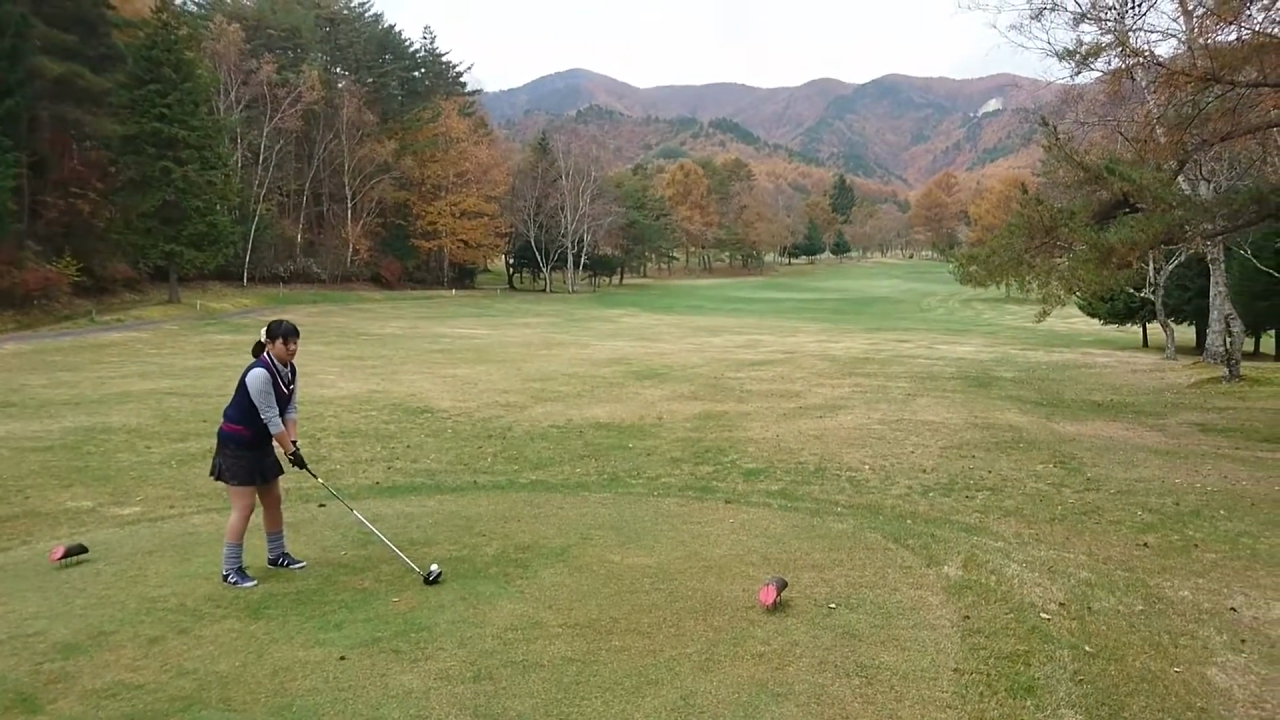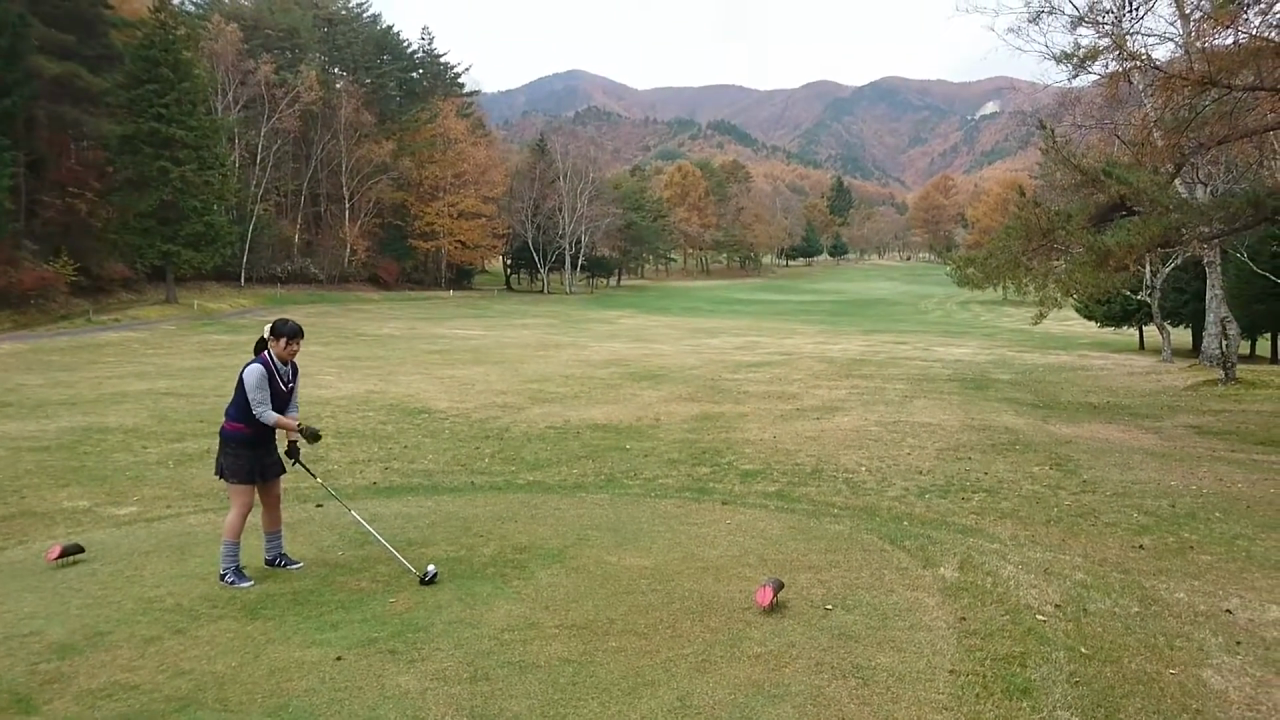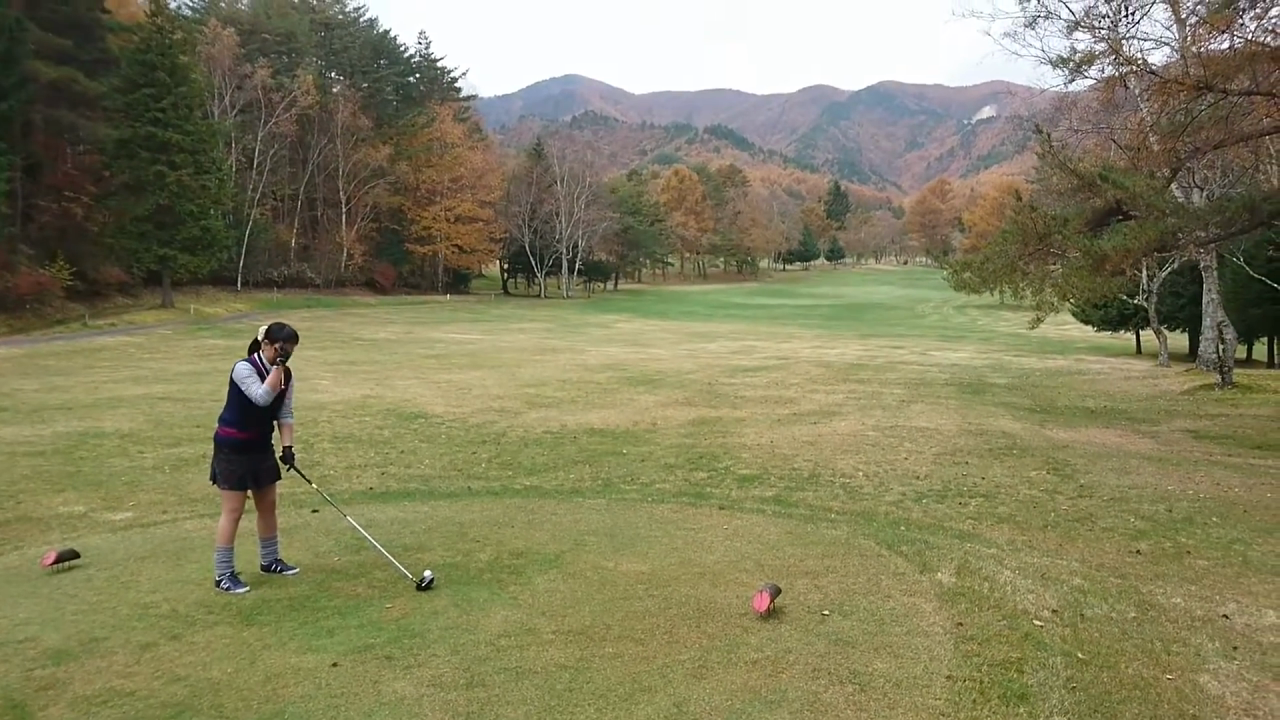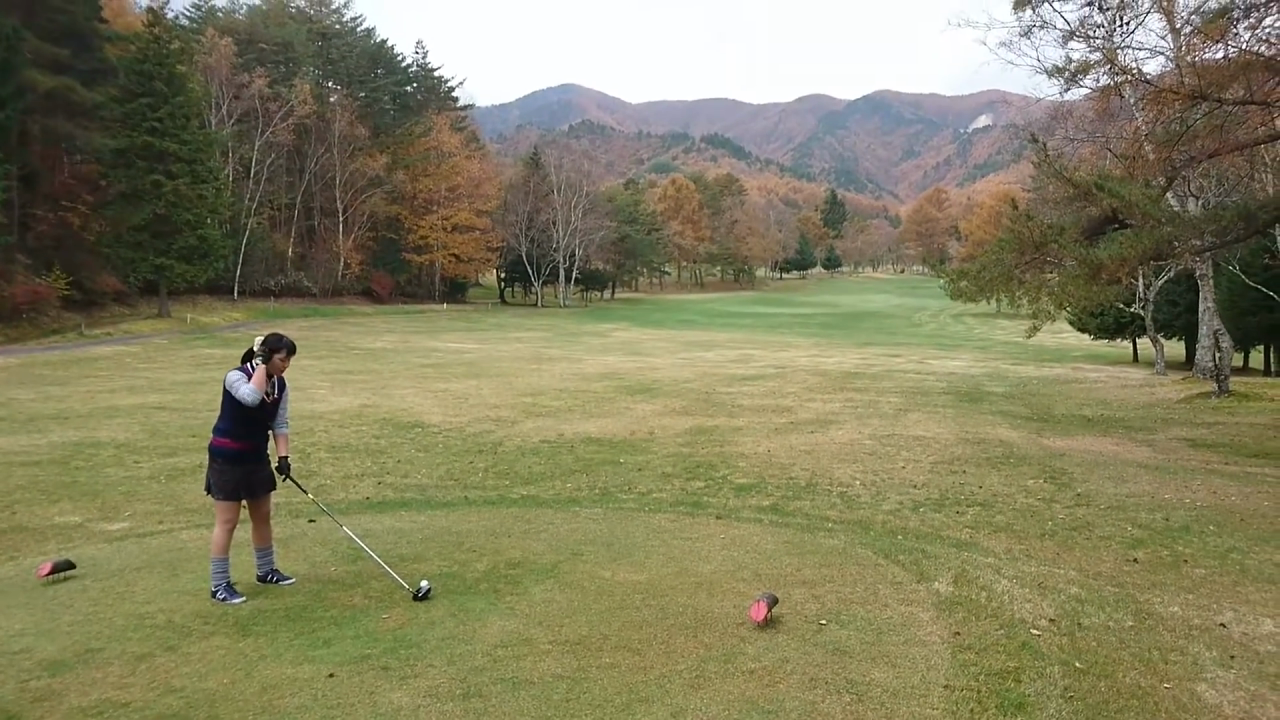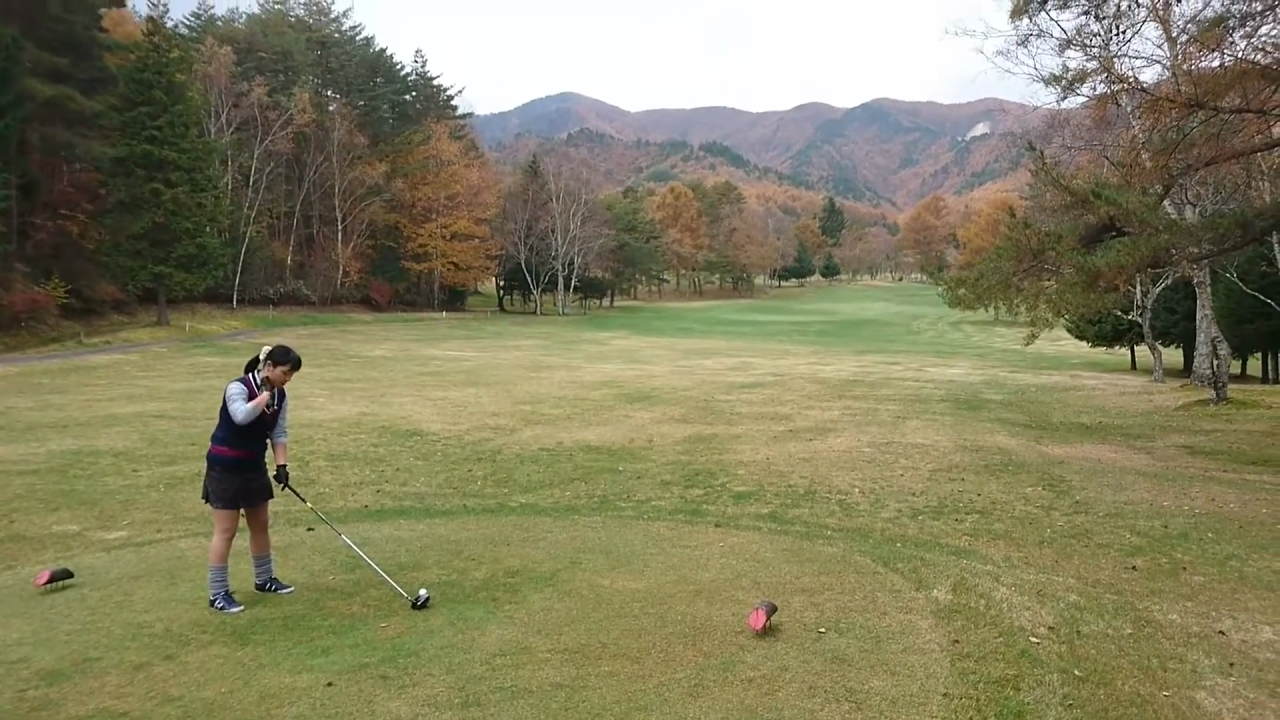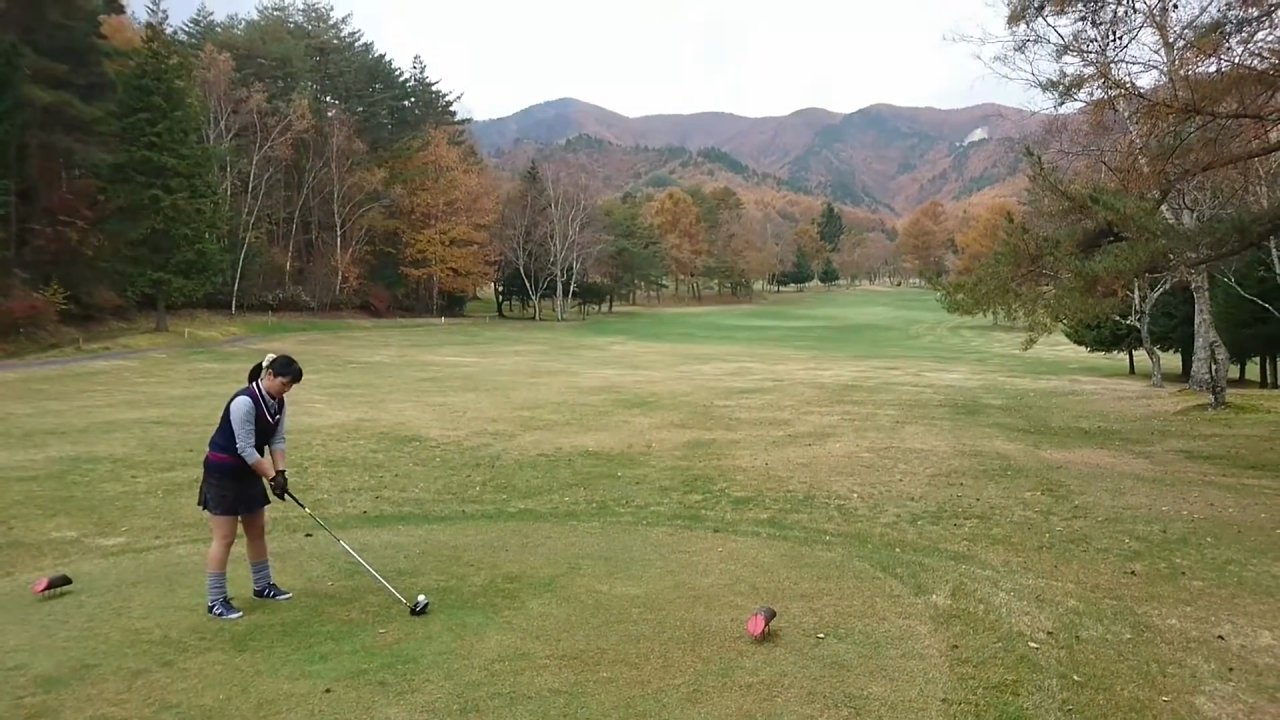
dt=0.3s
person 1, frame 1
left shoulder: (289, 370)
right shoulder: (259, 374)
left elbow: (289, 410)
right elbow: (271, 418)
left wrist: (294, 443)
right wrist: (291, 451)
left hip: (261, 443)
right hip: (237, 444)
left knee: (273, 500)
right knee: (244, 507)
left ankle: (277, 555)
right ankle: (230, 569)
person 1, frame 2
left shoulder: (291, 370)
right shoulder: (256, 370)
left elbow: (290, 407)
right elbow: (263, 414)
left wrist: (293, 441)
right wrist: (300, 429)
left hip: (264, 441)
right hip: (238, 442)
left knee: (273, 499)
right knee: (242, 505)
left ankle: (274, 555)
right ankle: (228, 569)
person 1, frame 3
left shoulder: (284, 374)
right shoulder: (244, 368)
left elbow: (285, 413)
right elbow: (262, 398)
left wrist: (287, 446)
right wrist: (279, 365)
left hip: (261, 446)
right hip: (232, 447)
left knee: (268, 505)
right knee: (233, 511)
left ankle: (270, 560)
right ankle: (223, 574)
person 1, frame 4
left shoulder: (280, 385)
right shoulder: (236, 376)
left elbow: (280, 423)
right elbow: (251, 397)
left wrist: (283, 456)
right wrist: (261, 366)
left hip: (256, 456)
right hip: (227, 458)
left knee: (263, 516)
right knee: (227, 522)
left ankle: (266, 571)
right ankle: (219, 585)
person 1, frame 5
left shoulder: (279, 395)
right shoulder: (237, 387)
left elbow: (279, 432)
right elbow: (242, 417)
left wrist: (281, 465)
right wrist: (265, 392)
left hip: (254, 465)
right hip: (225, 467)
left knee: (260, 524)
right knee: (226, 531)
left ankle: (264, 579)
right ankle: (217, 594)
person 1, frame 6
left shoulder: (277, 402)
right shoulder: (244, 401)
left elbow: (277, 440)
right elbow: (246, 449)
left wrist: (280, 473)
right wrist: (272, 478)
left hip: (248, 472)
right hip: (222, 473)
left knee: (257, 530)
right knee: (225, 537)
left ankle: (263, 585)
right ankle: (216, 600)
